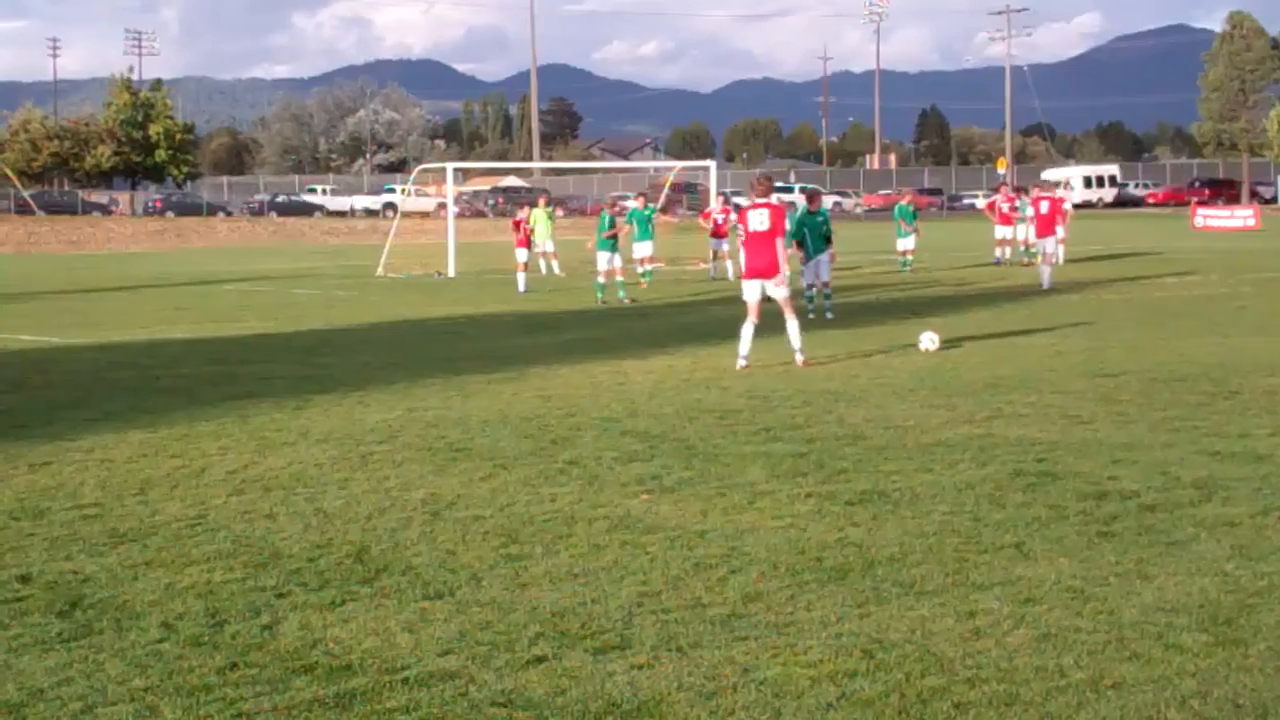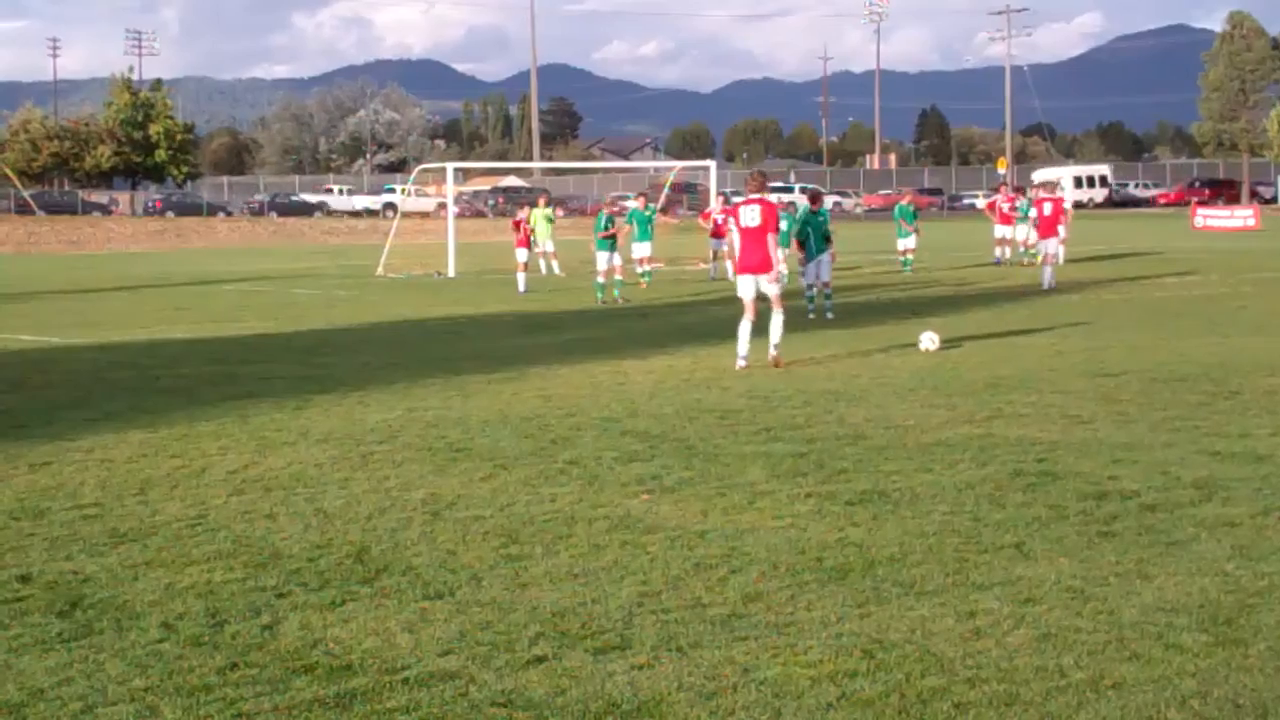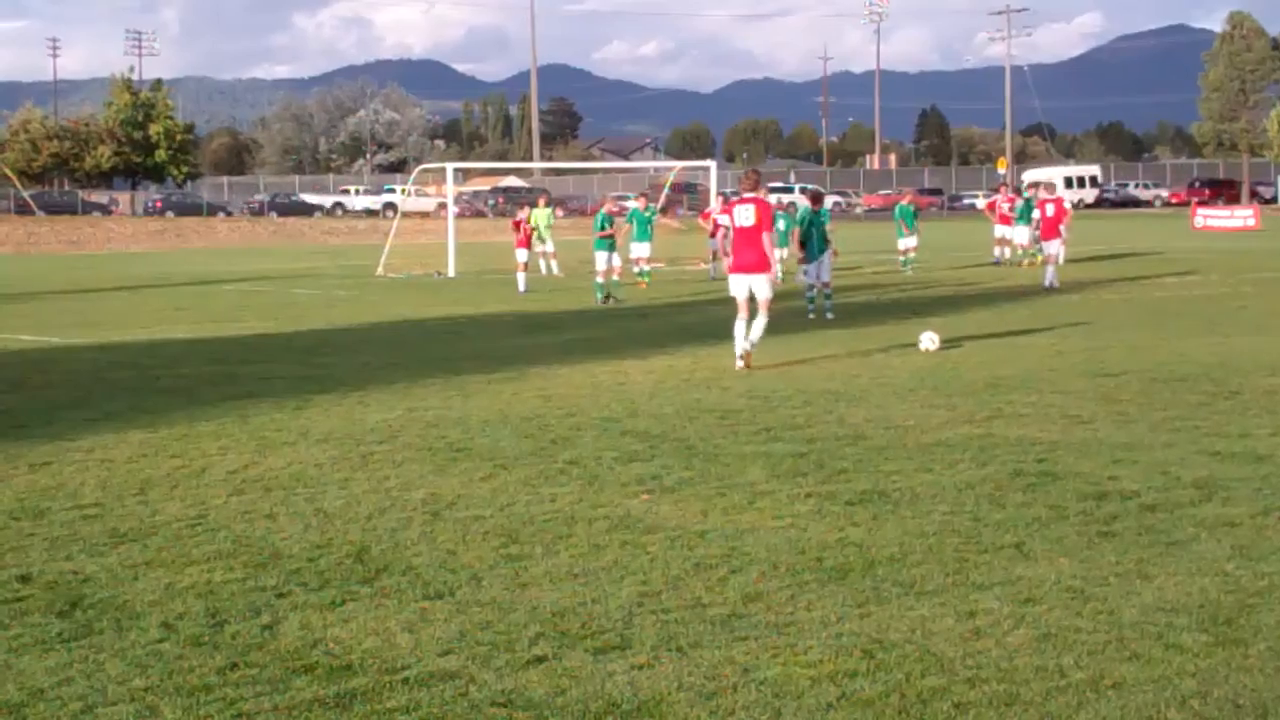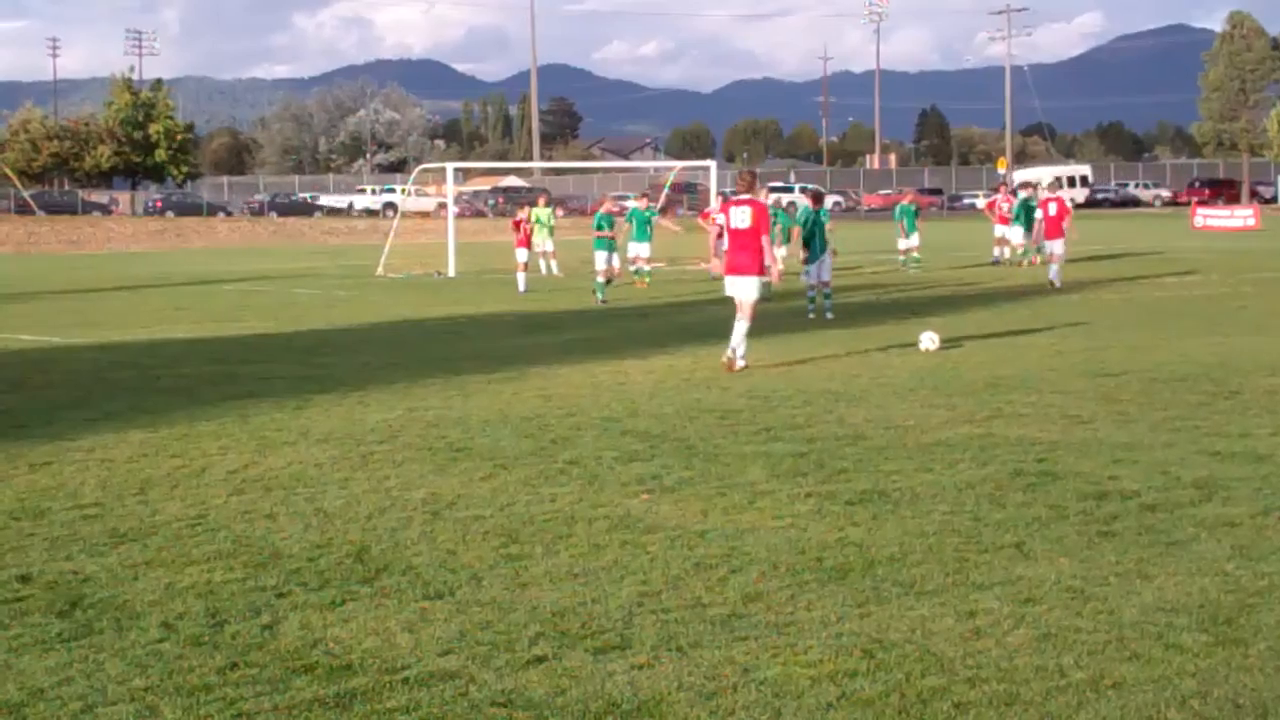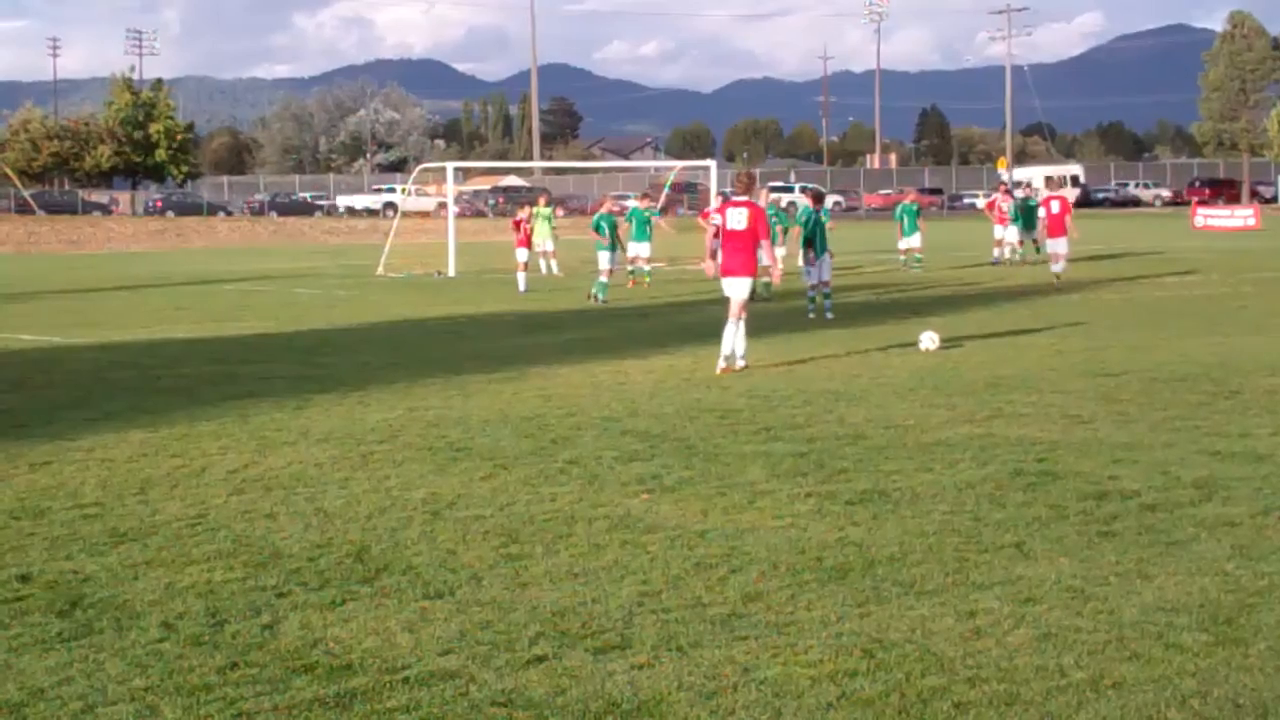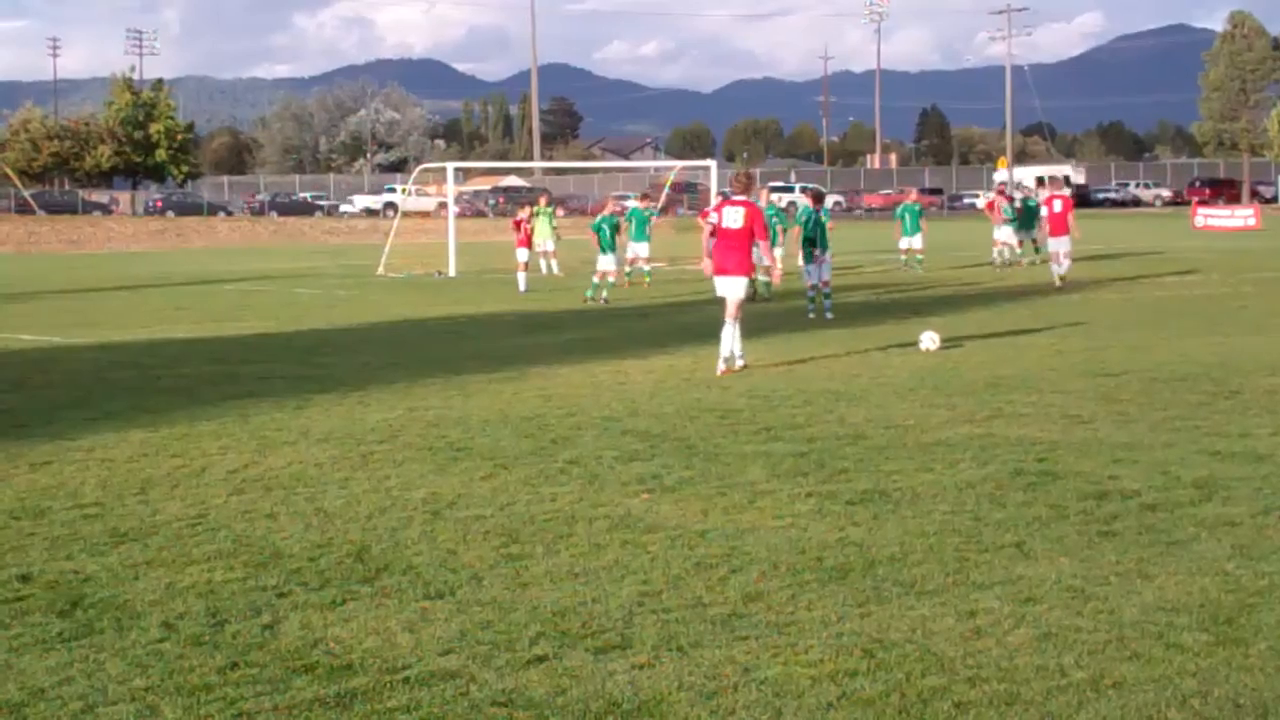
dt=0.1s
person 1, frame 1
left shoulder: (743, 213)
right shoulder: (778, 211)
left elbow: (741, 242)
right elbow: (779, 241)
right wrist: (782, 270)
left hip: (750, 270)
right hip: (773, 270)
left knee: (751, 317)
right knee: (788, 311)
left ankle: (742, 358)
right ankle: (798, 353)
person 1, frame 2
left shoulder: (737, 208)
right shoulder: (769, 207)
left elbow: (731, 239)
right elbow: (771, 237)
right wrist: (775, 266)
left hip: (744, 267)
right hip: (764, 266)
left knee: (748, 314)
right knee: (777, 308)
left ankle: (741, 358)
right ankle: (774, 348)
person 1, frame 3
left shoulder: (731, 207)
right shoulder: (764, 206)
left elbow: (720, 236)
right elbow: (766, 237)
left wrist: (726, 256)
right wrist: (772, 265)
left hip: (737, 266)
right hip: (759, 266)
left knee: (742, 313)
right knee: (763, 311)
left ankle: (740, 357)
right ankle: (748, 346)
person 1, frame 4
left shoulder: (726, 207)
right shoulder: (760, 208)
right elbow: (765, 240)
left wrist: (714, 257)
right wrist: (773, 267)
left hip: (731, 267)
right hip: (752, 267)
left knee: (742, 314)
right knee: (746, 315)
left ankle: (740, 359)
right ankle: (730, 351)
person 1, frame 5
left shoulder: (723, 208)
right shoulder: (757, 210)
left elbow: (710, 234)
right elbow: (765, 243)
left wrist: (708, 258)
right wrist: (774, 268)
left hip: (726, 268)
right hip: (745, 269)
left knee: (739, 315)
right knee: (734, 316)
left ankle: (740, 359)
right ankle: (723, 360)
person 1, frame 6
left shoulder: (720, 207)
right shoulder: (754, 210)
left elbow: (706, 233)
right elbow: (763, 244)
left wrist: (706, 257)
right wrist: (774, 267)
left hip: (720, 267)
right hip: (740, 268)
left knee: (733, 314)
right knee: (731, 316)
left ankle: (738, 358)
right ankle: (723, 362)
